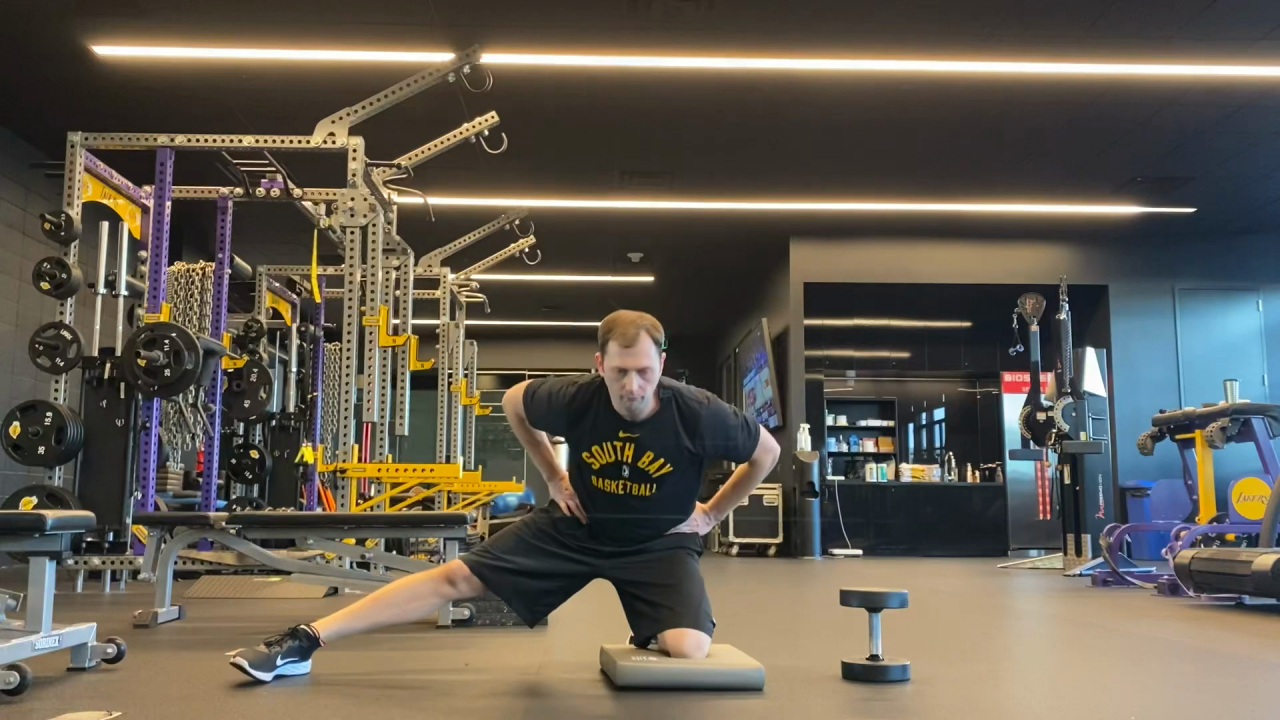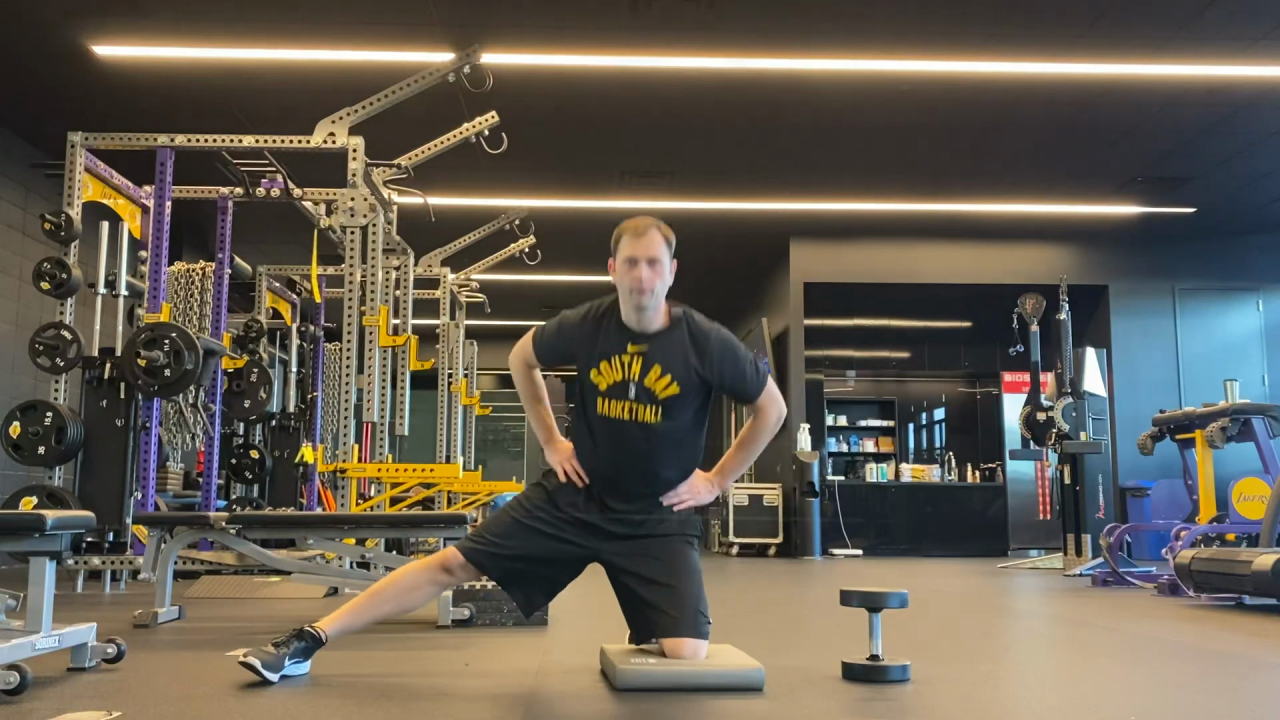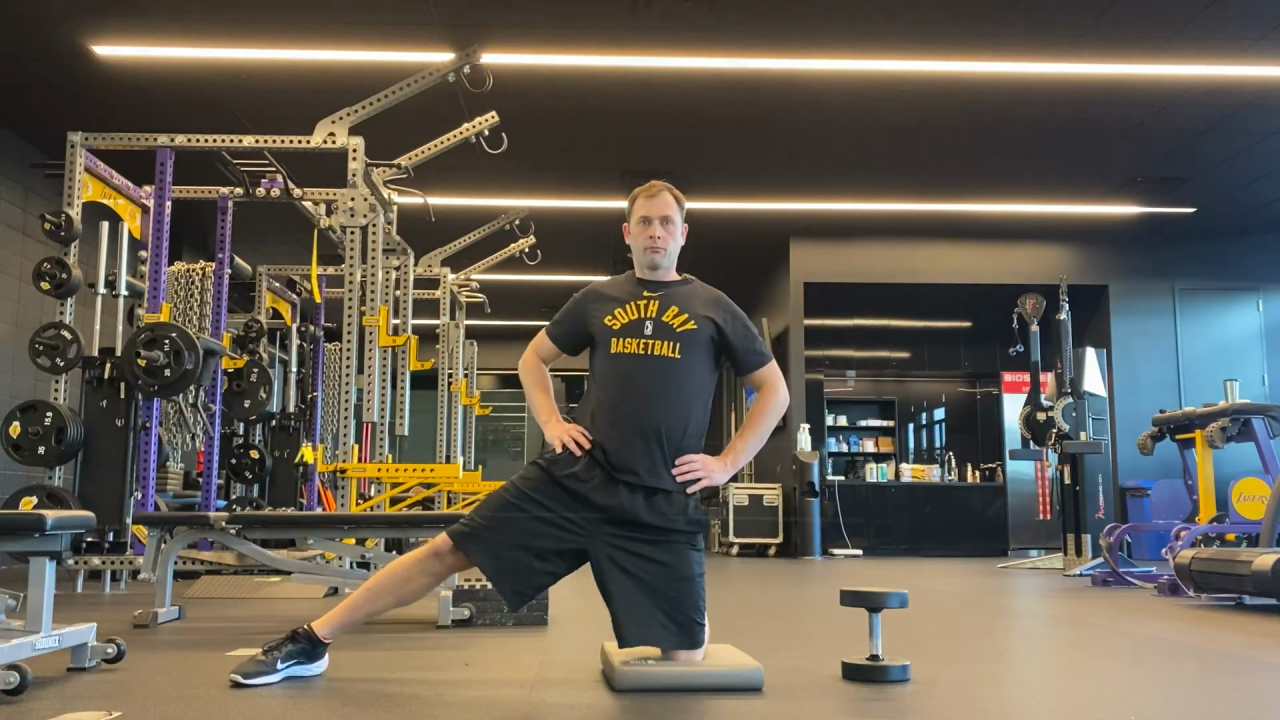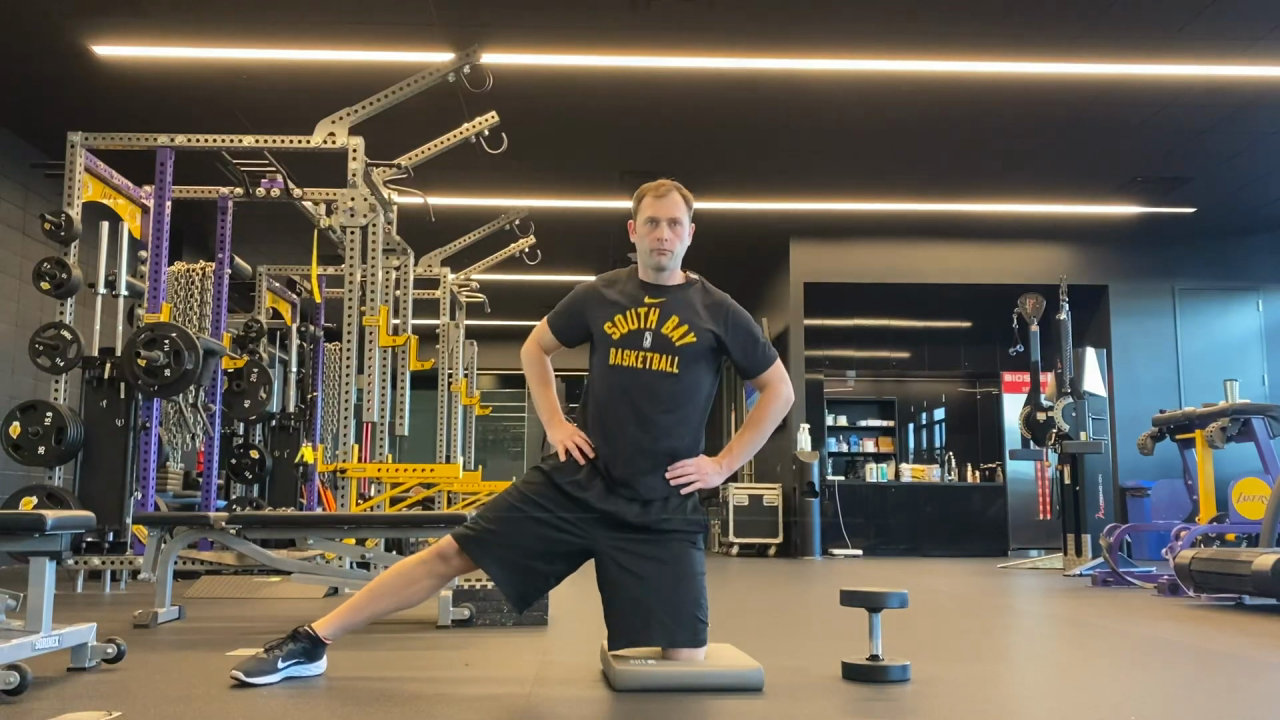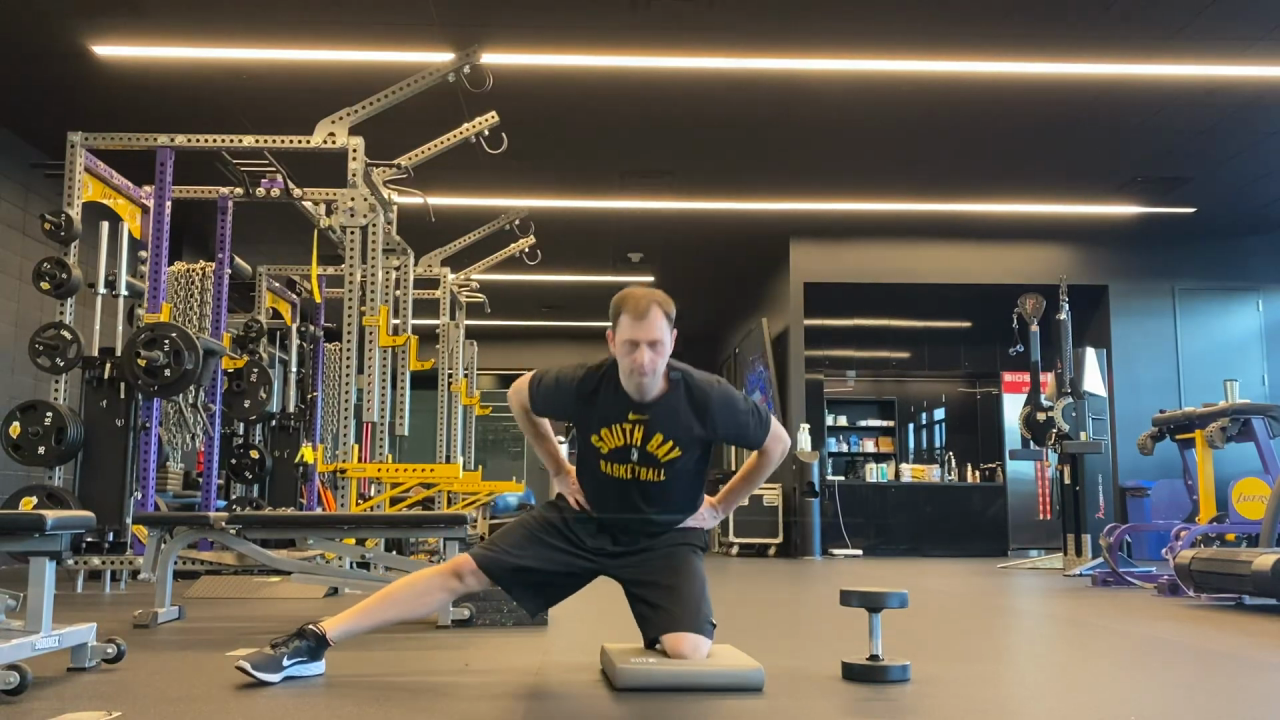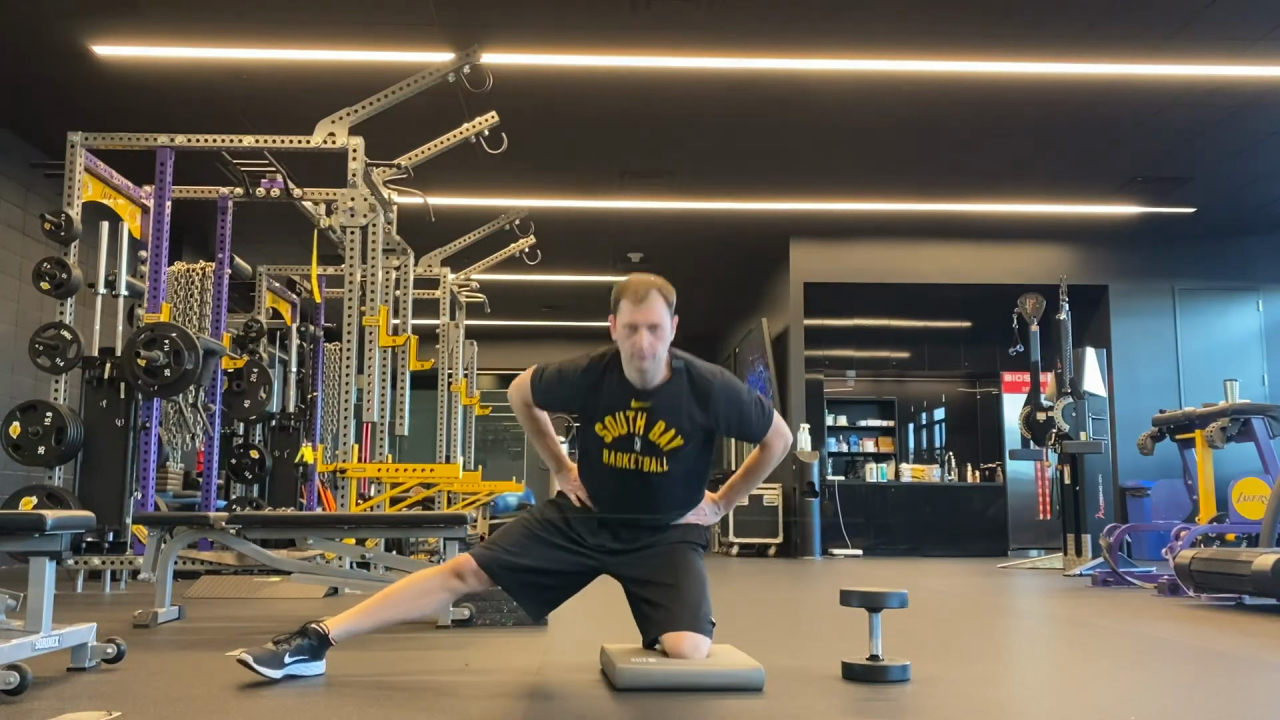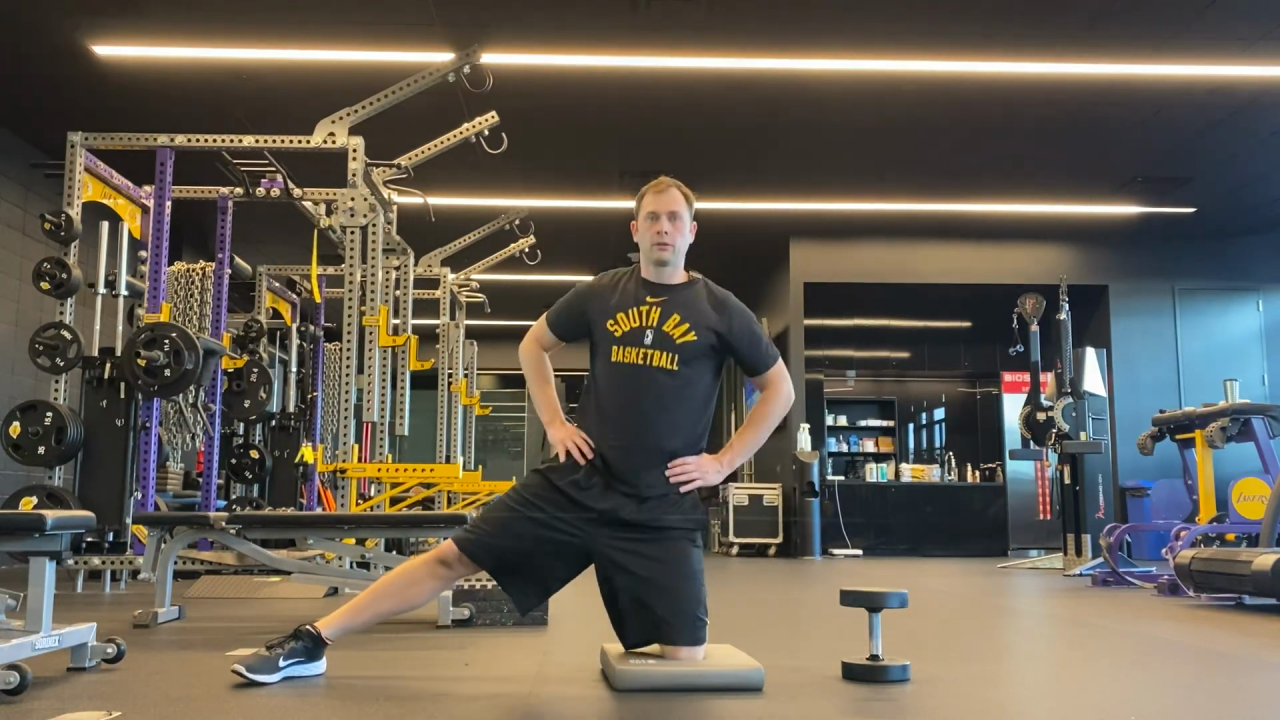
dt=0.4s
person 1, frame 1
left shoulder: (697, 414)
right shoulder: (572, 400)
left elbow: (767, 453)
right elbow: (514, 402)
left wrist: (711, 513)
right wrist: (554, 478)
left hip: (661, 541)
right hip: (577, 526)
left knee: (688, 652)
right knee: (453, 578)
left ankle: (651, 633)
right ankle: (304, 640)
person 1, frame 2
left shoulder: (706, 343)
right shoulder: (583, 326)
left elbow: (771, 408)
right elbow: (521, 359)
left wrist: (716, 481)
right wrist: (551, 442)
left hip: (658, 518)
right hip: (574, 497)
left knee: (687, 653)
right knee: (452, 564)
left ankle: (650, 630)
right ankle: (308, 640)
person 1, frame 3
left shoulder: (714, 307)
right shoulder: (600, 297)
left elbow: (774, 390)
right elbow: (533, 359)
left wrist: (728, 464)
right wrist: (550, 422)
left hip: (662, 499)
right hip: (575, 474)
left knee: (684, 658)
right knee: (447, 552)
left ankle: (692, 613)
right ankle: (311, 642)
person 1, frame 4
left shoulder: (717, 310)
right shoulder: (601, 294)
left elbow: (779, 390)
right elbow: (535, 348)
left wrist: (724, 464)
right wrist: (555, 425)
left hip: (660, 503)
right hip: (577, 481)
left knee: (685, 656)
right knee: (451, 555)
left ankle: (682, 609)
right ankle: (310, 642)
person 1, frame 5
left shoulder: (707, 398)
right shoulder: (583, 384)
left elbow: (776, 444)
right elbow: (519, 396)
left wrist: (718, 507)
right wrist: (560, 473)
left hip: (665, 538)
right hip: (583, 522)
left knee: (690, 653)
right knee: (462, 572)
left ankle: (663, 632)
right ankle: (313, 642)
person 1, frame 6
left shoulder: (709, 389)
right shoulder: (585, 376)
left elbow: (779, 438)
right elbow: (519, 393)
left wrist: (721, 503)
right wrist: (561, 469)
left hip: (668, 535)
right hip: (583, 518)
left knee: (689, 652)
right knee: (462, 573)
left ankle: (636, 635)
right ankle: (314, 640)
person 1, frame 7
left shoulder: (720, 309)
right shoulder: (601, 293)
left elbow: (780, 388)
right elbow: (533, 346)
left wrist: (725, 462)
right wrist: (554, 423)
left hip: (662, 504)
right hip: (578, 481)
left knee: (684, 656)
right knee: (453, 558)
right ankle: (312, 642)
